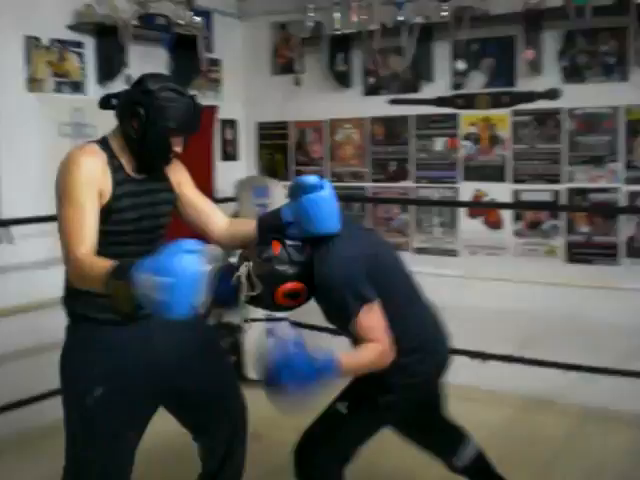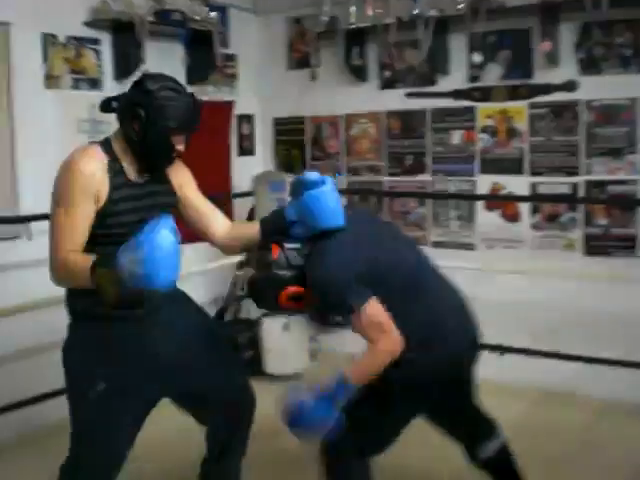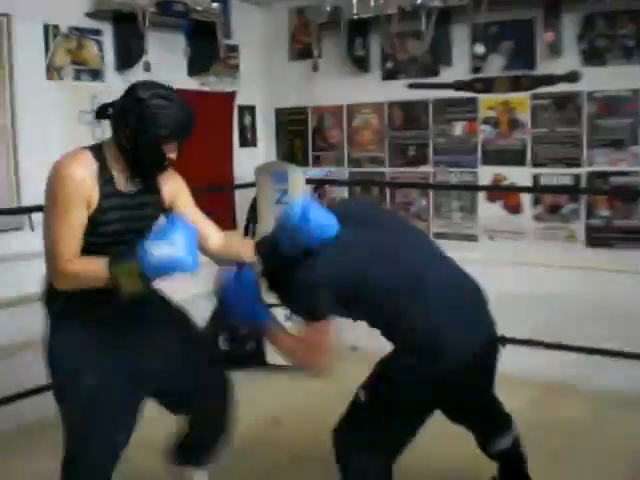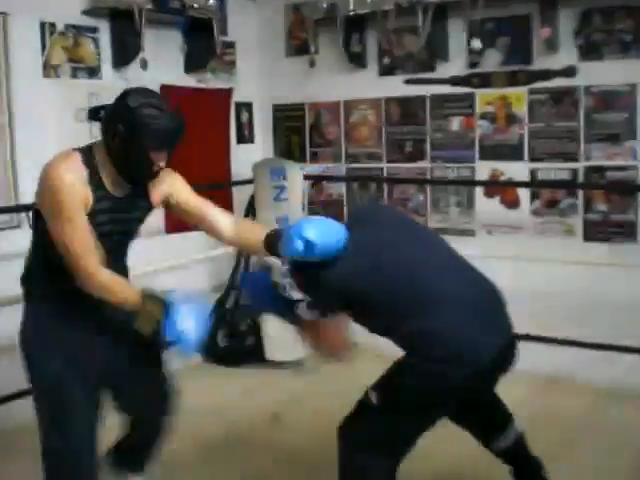
dt=0.1s
person 1, frame 1
left shoulder: (170, 170)
right shoulder: (87, 166)
left elbow: (223, 230)
right elbow: (79, 267)
left wrist: (283, 220)
right wrist: (133, 277)
left hip: (170, 319)
right hip: (105, 338)
left knee: (227, 415)
person 1, frame 2
left shoulder: (173, 171)
right shoulder: (87, 168)
left elbow: (224, 235)
right elbow: (62, 266)
left wrist: (283, 221)
right wrist: (120, 266)
left hip: (170, 315)
right hip: (104, 331)
left knee: (235, 402)
person 1, frame 3
left shoulder: (165, 180)
right shoulder: (75, 174)
left elbow: (215, 242)
right elbow: (63, 273)
right wrist: (136, 265)
left hip: (136, 306)
right hip: (82, 325)
left knee: (213, 395)
person 1, frame 4
left shoulder: (161, 180)
right shoulder: (66, 176)
left elbow: (227, 227)
right elbow: (88, 275)
left wrist: (283, 240)
right wrist: (161, 313)
left hip: (123, 308)
right hip: (55, 317)
left knee: (151, 402)
right knee: (70, 440)
person 2, frame 1
left shoulder: (338, 266)
right shoulder: (336, 231)
left elbow: (383, 352)
left wrist: (320, 368)
left hip: (405, 364)
right hip: (427, 349)
left knee: (315, 457)
right knee: (430, 425)
person 2, frame 2
left shoulder: (329, 268)
right shoulder: (351, 220)
left elbow: (390, 342)
left wrist: (334, 392)
left hip: (426, 352)
right hip: (460, 334)
left knee: (344, 448)
right knee: (462, 415)
person 2, frame 3
left shoulder: (313, 274)
right shoulder: (349, 211)
left elbow: (314, 360)
left wrist: (260, 321)
left hip: (434, 350)
right hip: (478, 326)
left knee: (358, 445)
right knee: (475, 407)
person 2, frame 4
left shoulder: (323, 271)
right shoulder: (373, 215)
left elbow: (334, 348)
left wrist: (287, 310)
left hip: (449, 357)
right hip: (497, 330)
left knee: (361, 444)
right knee: (473, 401)
